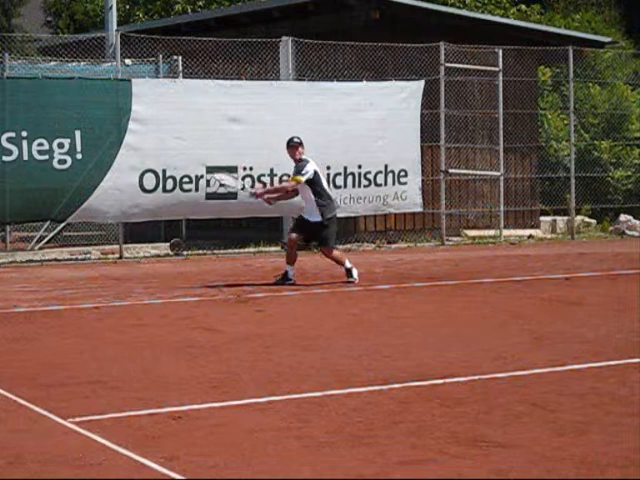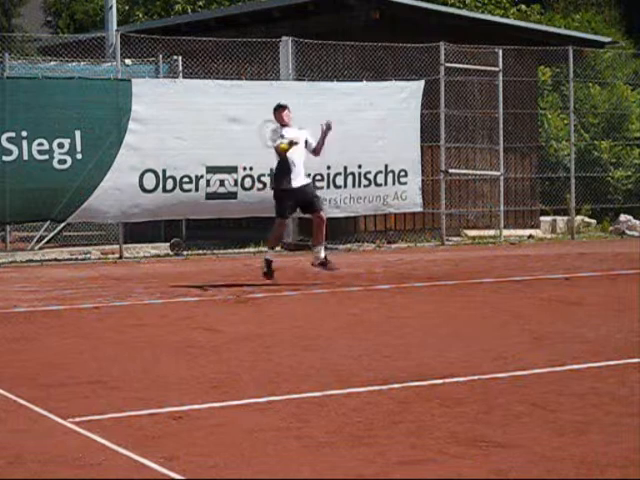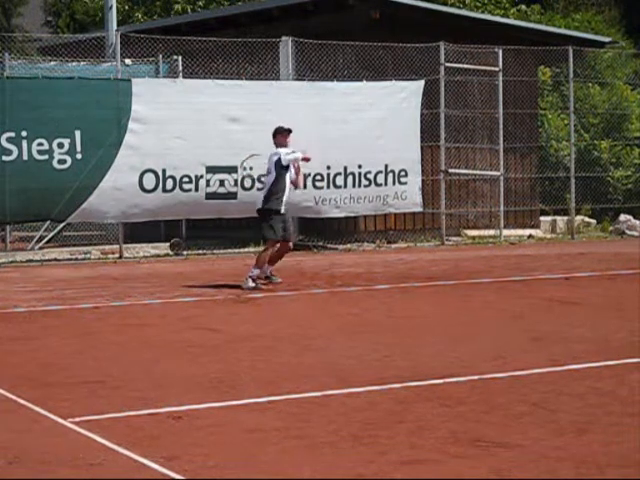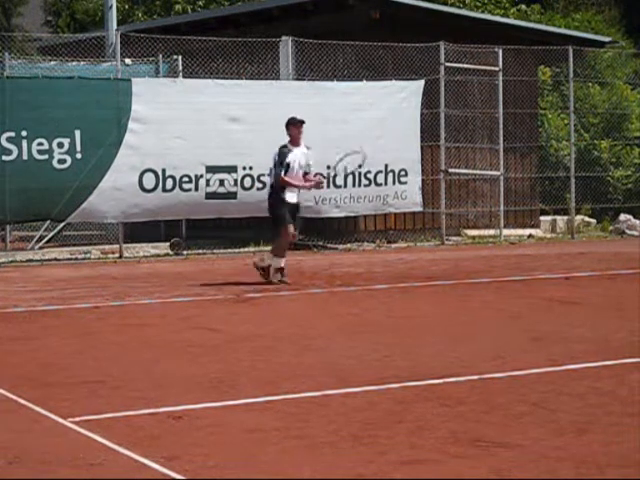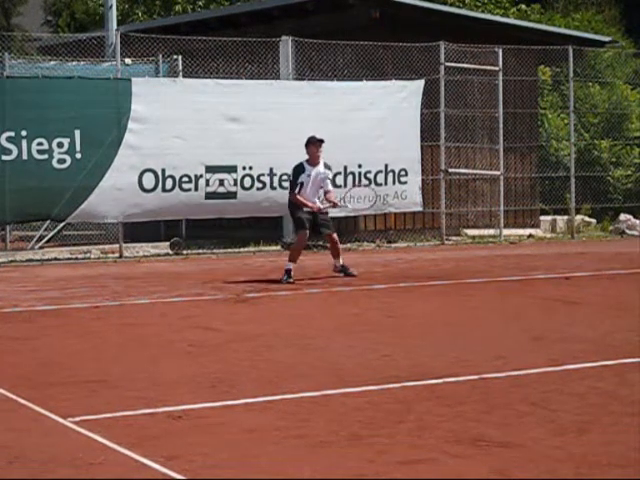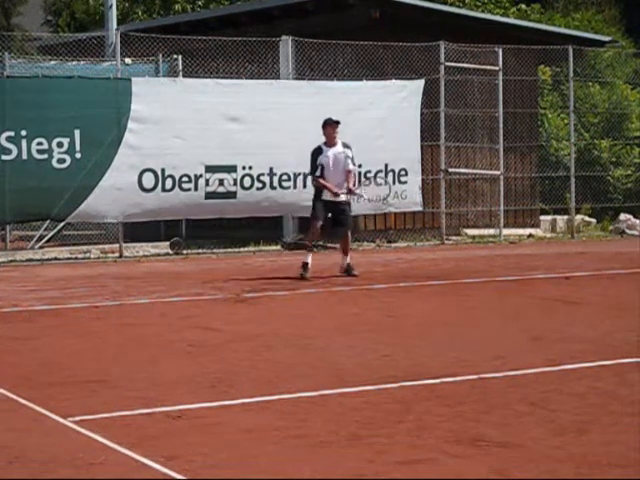
dt=0.3s
person 1, frame 1
left shoulder: (305, 165)
right shoulder: (299, 166)
left elbow: (290, 186)
right elbow: (295, 191)
left wrist: (265, 191)
right wrist: (274, 198)
left hip: (325, 215)
right hip: (309, 215)
left knee: (327, 250)
right knee: (292, 239)
left ankle: (350, 268)
right ankle: (289, 275)
person 1, frame 2
left shoulder: (301, 132)
right shoulder: (277, 132)
left elbow: (316, 152)
right elbow: (280, 149)
left wrist: (324, 133)
right wrist: (289, 142)
left hip: (304, 183)
right hip: (285, 186)
left knee: (320, 217)
right knee: (281, 223)
left ankle: (319, 257)
right ankle: (269, 259)
person 1, frame 3
left shoulder: (288, 161)
right shoulder: (279, 153)
left elbow: (298, 184)
right elbow: (303, 157)
left wrist: (298, 165)
right wrist: (302, 157)
left hip: (279, 208)
right hip: (271, 208)
left knee: (287, 245)
right knee: (272, 244)
left ankle: (265, 272)
right ankle: (251, 278)
person 1, frame 4
left shoulder: (306, 150)
right shoulder: (283, 151)
left elbow: (307, 174)
right elbow: (279, 179)
left wrist: (314, 180)
right wrist: (300, 185)
left hip: (293, 199)
right hip: (279, 198)
left knee: (290, 237)
right knee: (287, 231)
left ankle: (264, 264)
right ankle: (279, 268)
person 1, frame 5
left shoulder: (326, 168)
right shoulder: (299, 169)
left elbow: (328, 191)
right elbow: (294, 196)
left wrist: (332, 200)
right wrist: (311, 206)
left hip: (317, 208)
right hip: (299, 208)
left knee: (333, 238)
right knee: (303, 235)
left ankle: (339, 265)
right ankle: (288, 270)
person 1, frame 6
left shoulder: (346, 149)
right shoulder: (317, 152)
left elbow: (350, 171)
right elbow: (316, 179)
left wrist: (350, 186)
right wrist: (331, 189)
left hip: (342, 197)
right hip: (322, 197)
left knee: (346, 231)
right knee: (315, 226)
left ankle: (346, 265)
right ankle: (306, 263)
